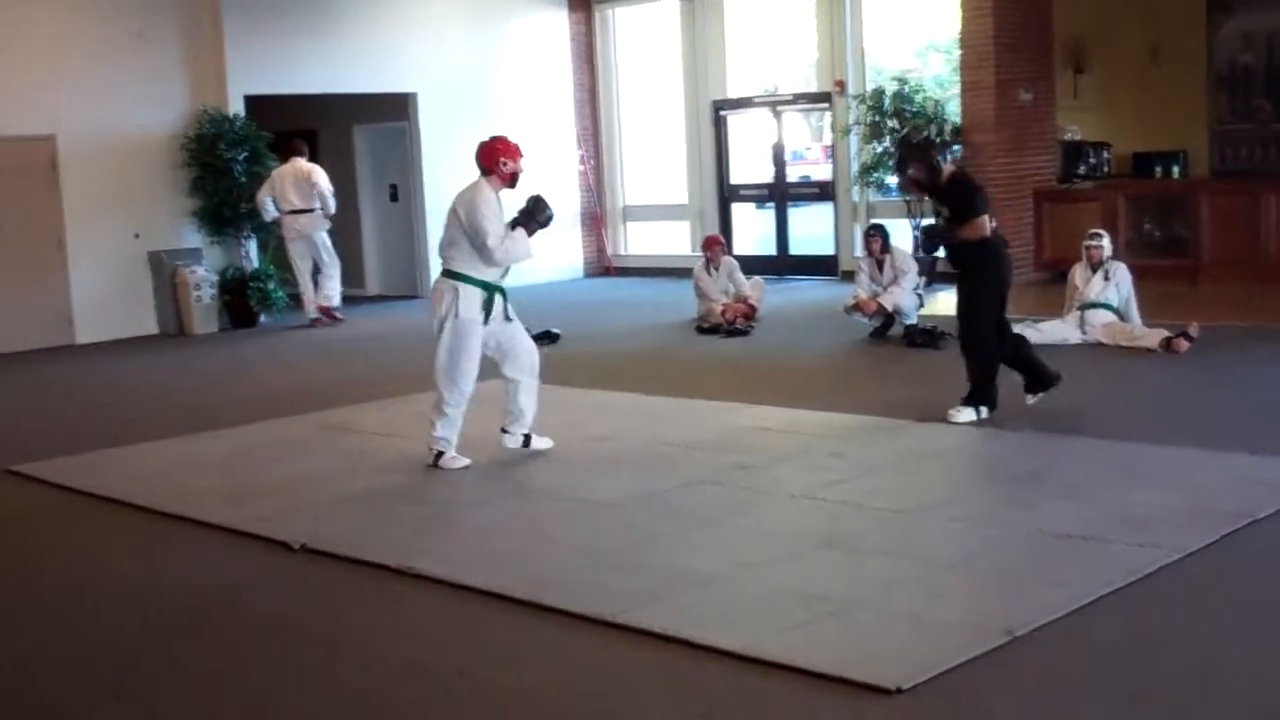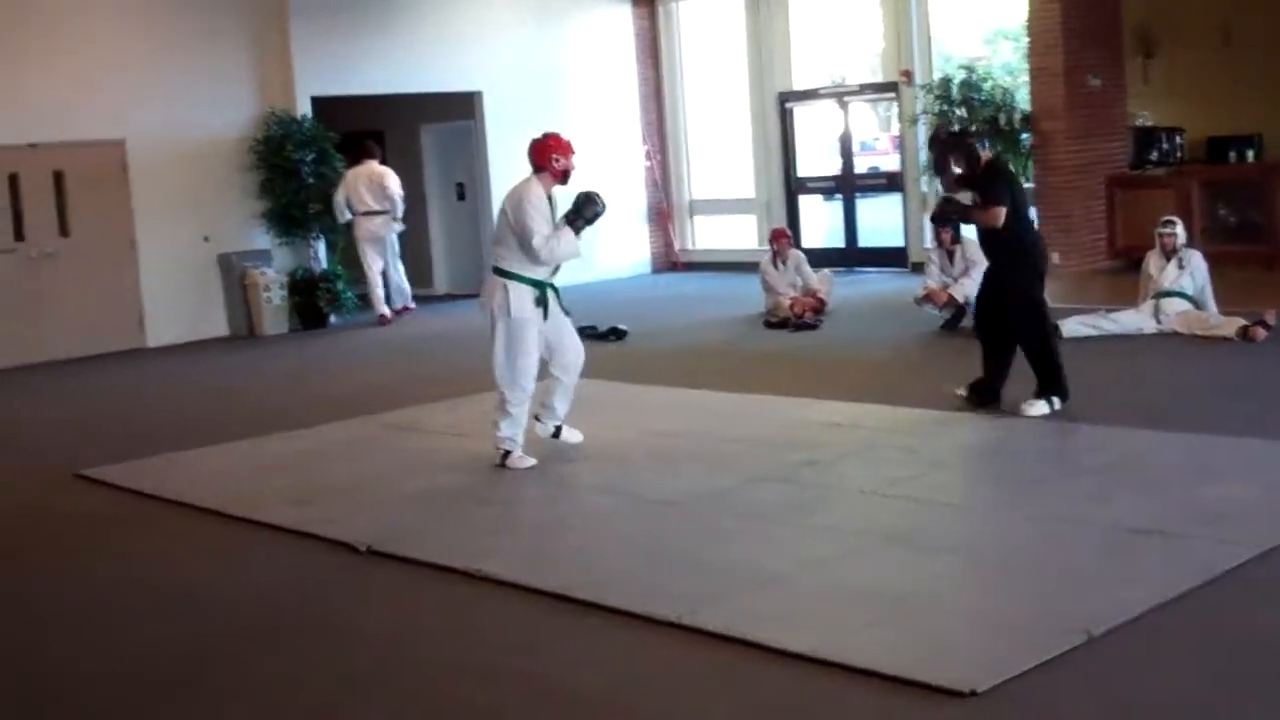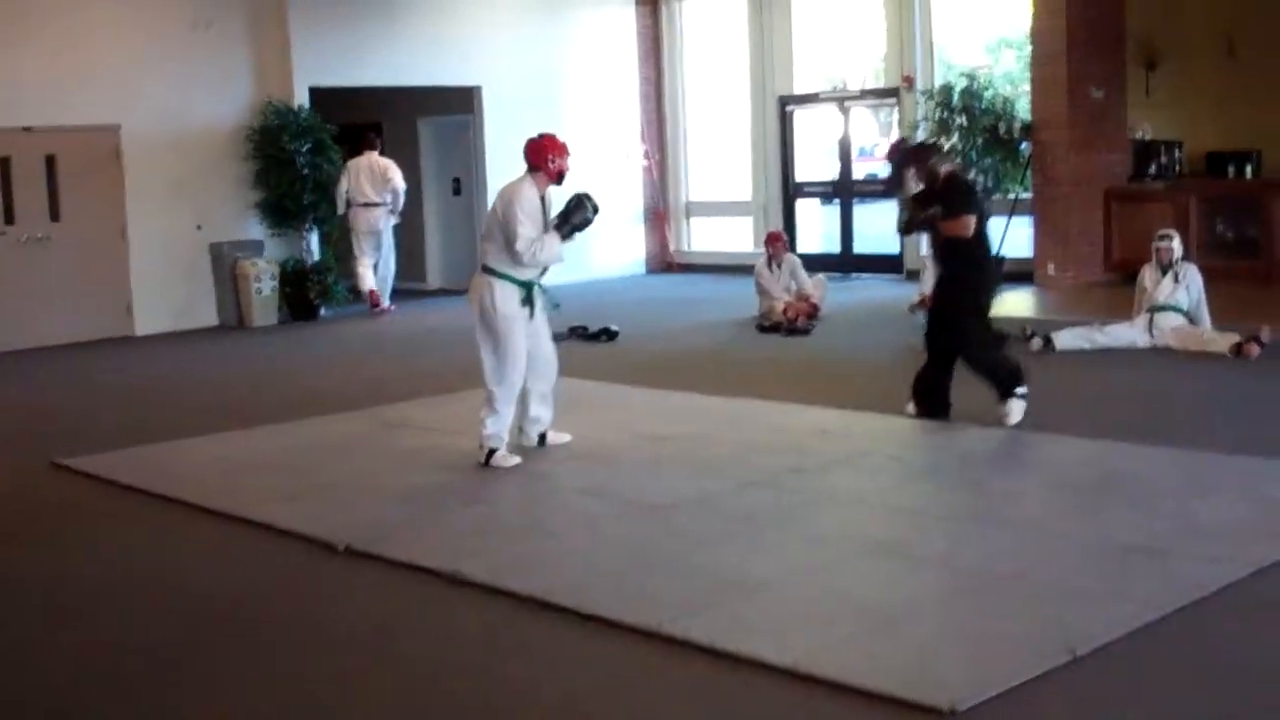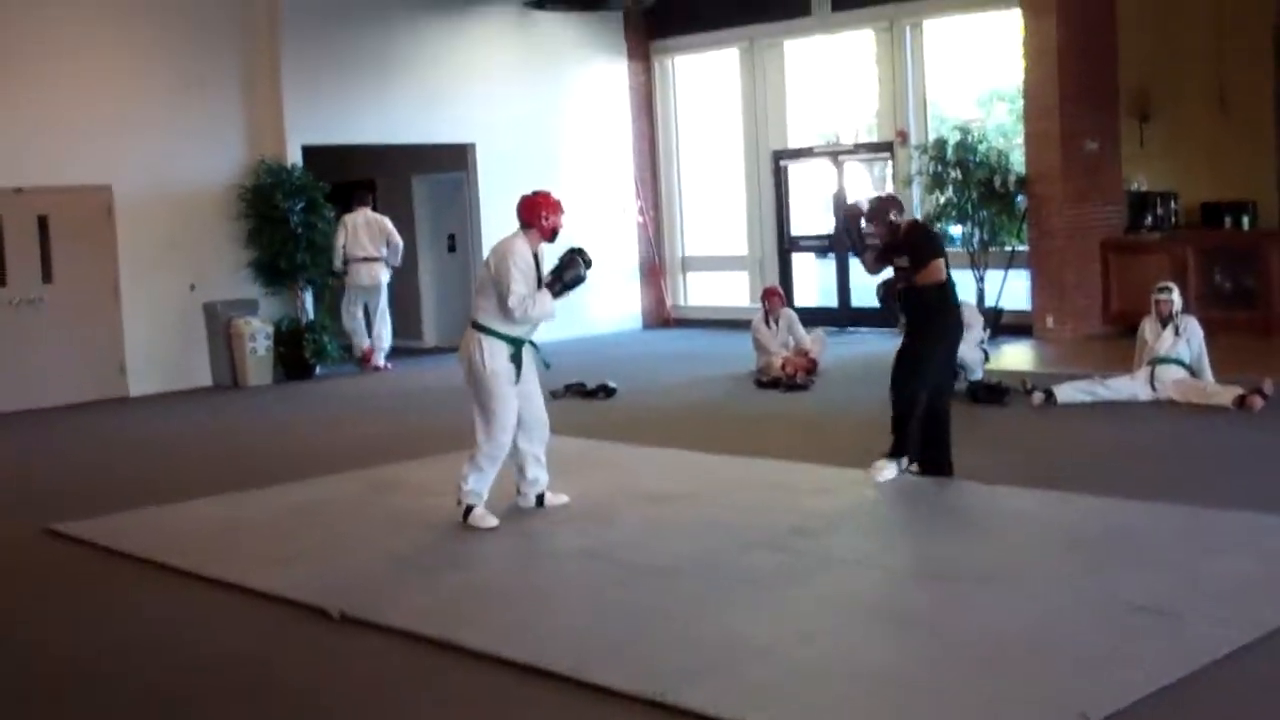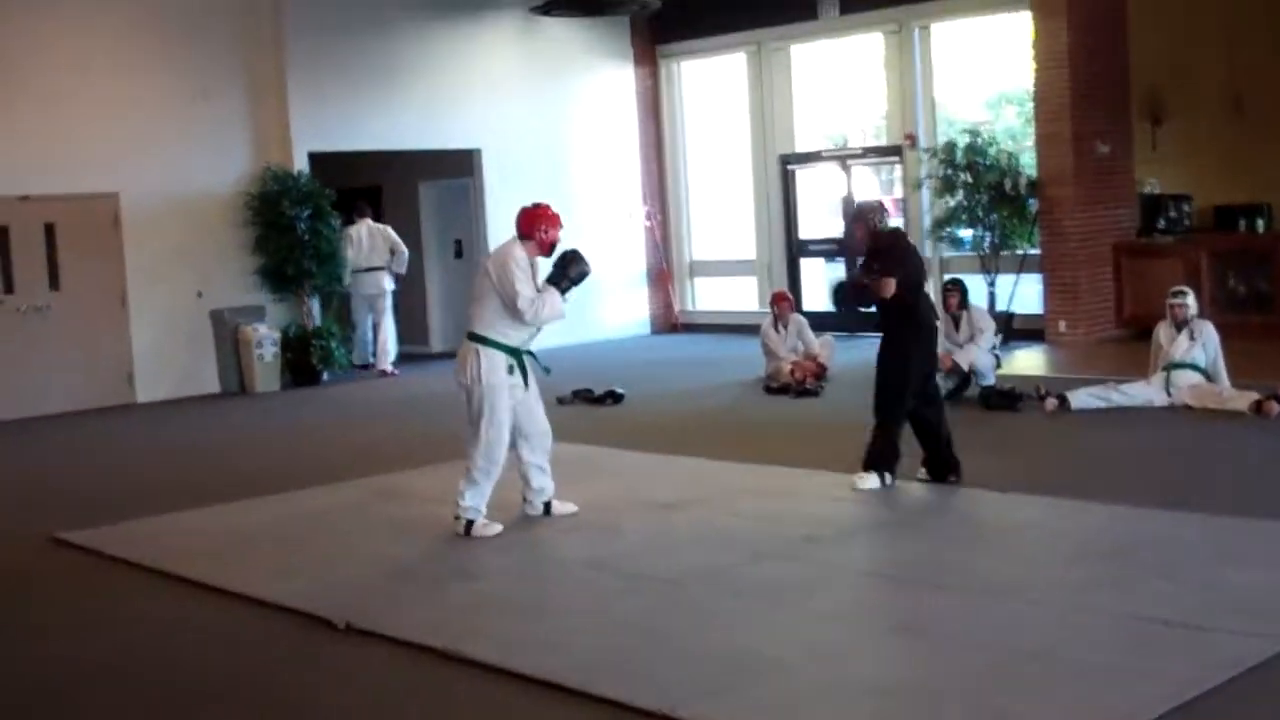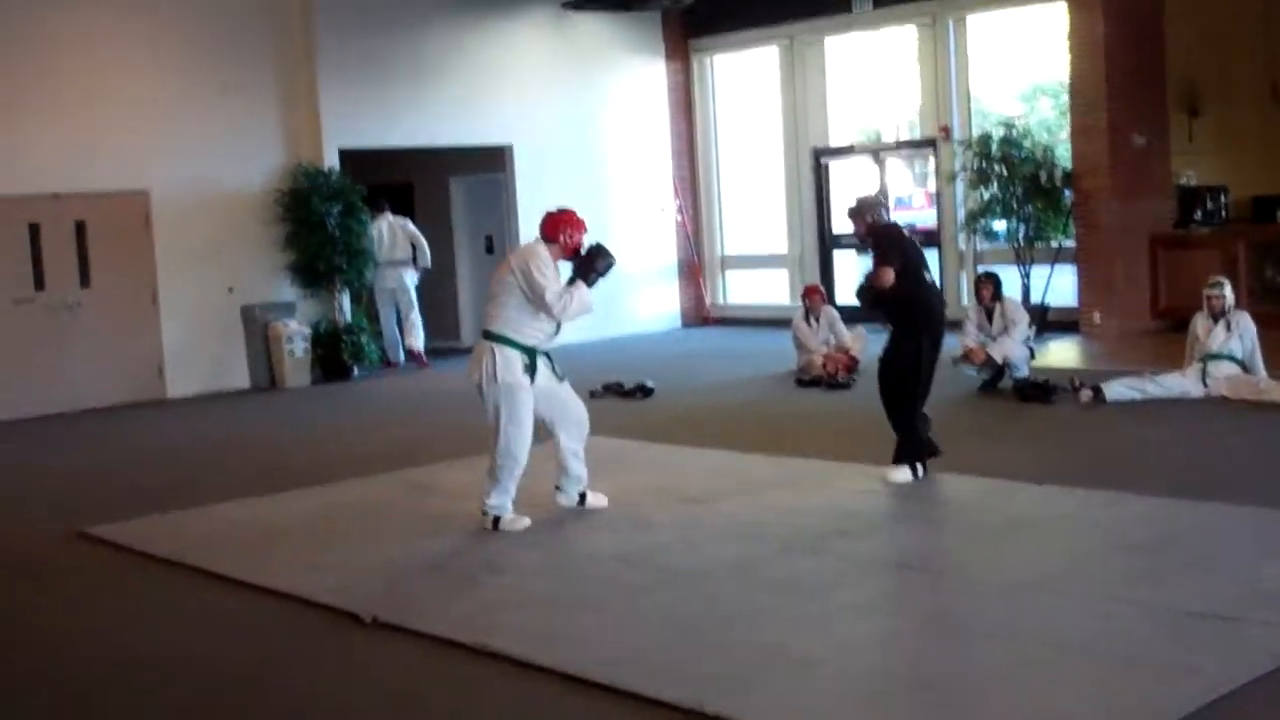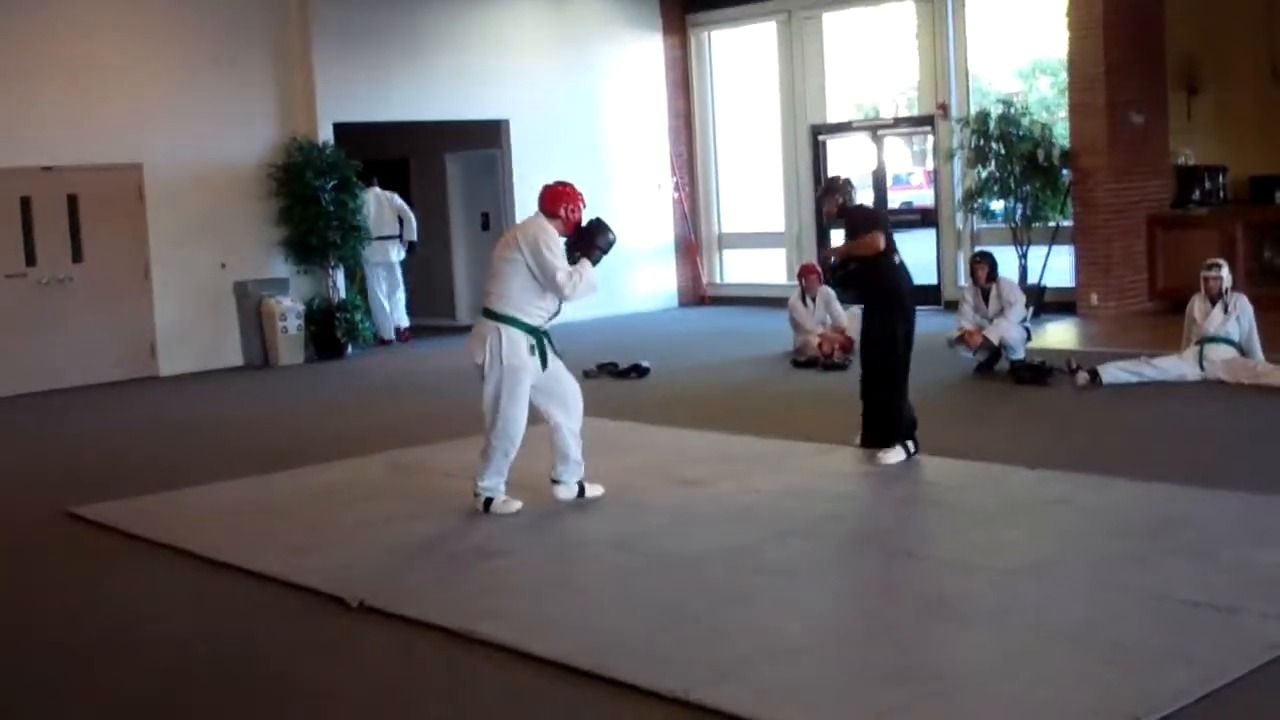
dt=0.2s
person 1, frame 1
left shoulder: (484, 196)
right shoulder: (479, 198)
right elbow: (498, 251)
left wrist: (518, 225)
right wrist: (530, 226)
left hip: (485, 297)
right hip: (463, 298)
left knee: (524, 357)
right knee: (458, 378)
left ankle: (516, 430)
right ankle: (441, 448)
person 1, frame 2
left shoulder: (541, 194)
right shoulder: (527, 196)
right elbow: (545, 251)
left wrist: (572, 220)
right wrist: (577, 224)
left hip: (538, 292)
right hip: (514, 294)
left knee: (570, 353)
right knee: (519, 375)
left ankle: (549, 420)
right ankle: (507, 447)
person 1, frame 3
left shoulder: (537, 194)
right shoulder: (519, 196)
right elbow: (527, 253)
left wrist: (565, 222)
right wrist: (565, 229)
left hip: (524, 291)
right hip: (501, 291)
left knee: (543, 363)
right knee: (508, 371)
left ankle: (533, 429)
right ankle: (492, 444)
person 1, frame 4
left shoulder: (531, 251)
right shoulder: (512, 252)
right elbow: (519, 308)
left wrist: (559, 277)
right wrist: (557, 287)
left hip: (516, 348)
right hip: (490, 348)
left knee: (534, 422)
right knee: (500, 428)
left ankle: (532, 490)
right ankle: (471, 500)
person 1, frame 5
left shoulder: (523, 259)
right shoulder: (510, 258)
left elbow: (531, 305)
right elbow: (529, 311)
left wrist: (557, 280)
right wrist: (563, 284)
left hip: (512, 359)
right hip: (488, 360)
left knee: (535, 431)
right knee: (492, 441)
left ankle: (538, 498)
right ankle: (468, 514)
person 1, frame 6
left shoulder: (540, 258)
right shoulder: (534, 257)
left elbow: (553, 304)
right elbow: (559, 307)
left wrist: (579, 278)
right wrist: (588, 278)
left hip: (528, 358)
right hip: (504, 360)
left knee: (572, 416)
right knee: (514, 441)
left ankle: (572, 489)
right ankle: (496, 511)
person 1, frame 7
left shoulder: (534, 232)
right shoulder: (540, 232)
left elbow: (553, 282)
right elbow: (568, 287)
left wrist: (574, 254)
right wrist: (592, 255)
left hip: (526, 337)
right hip: (506, 340)
left knee: (566, 399)
right knee: (508, 423)
left ankle: (567, 480)
right ankle: (488, 492)
person 2, frame 1
left shoulder: (965, 186)
right shoulder: (938, 183)
left elbow: (981, 229)
right elbow: (907, 185)
left wrist: (945, 233)
right wrist: (905, 156)
left hip: (987, 267)
right hip: (973, 267)
left knee: (977, 334)
right knee: (993, 330)
left ankle: (980, 400)
right ankle: (1040, 377)
person 2, frame 2
left shoulder: (997, 175)
right shoulder: (980, 173)
left elbow: (995, 219)
right elbow: (950, 185)
left wrist: (961, 212)
right wrist: (940, 159)
left hip: (1022, 260)
right hip: (1004, 260)
left knee: (1030, 325)
right knee: (987, 320)
left ankle: (1052, 392)
right ankle: (986, 389)
person 2, frame 3
left shoulder: (959, 188)
right shoulder: (936, 188)
left elbow: (965, 229)
right elbow: (912, 207)
left wrist: (927, 223)
right wrist: (898, 178)
left hip: (973, 274)
right hip: (953, 273)
left knee: (969, 338)
right knee: (939, 337)
left ankle: (1013, 386)
right ankle: (931, 402)
person 2, frame 4
left shoulder: (923, 236)
right shoulder: (896, 241)
left elbow: (939, 273)
right elbow: (872, 266)
left wrist: (904, 280)
right wrist: (855, 238)
left hip: (940, 323)
right hip: (919, 322)
left knee: (907, 385)
right knee: (931, 392)
left ankle: (900, 455)
right ankle: (931, 459)
person 2, frame 5
left shoulder: (892, 246)
right shoulder: (888, 246)
left elbow: (885, 289)
right elbow: (867, 278)
left wrist: (864, 288)
right wrist: (859, 284)
left hip: (910, 332)
right hip: (910, 330)
left knee: (891, 400)
right knee: (922, 399)
left ankle: (880, 468)
right ankle: (943, 466)
person 2, frame 6
left shoulder: (887, 238)
right shoulder: (891, 237)
left elbow: (885, 279)
left wrist: (869, 284)
right wrist: (874, 291)
left hip: (920, 321)
right hip: (922, 318)
left knee: (903, 389)
right knee: (893, 382)
left ankle: (914, 460)
right ankle: (918, 446)
person 2, frame 7
left shoulder: (861, 217)
right shoulder: (857, 220)
left elbow: (878, 244)
left wrist: (838, 252)
right wrist: (843, 263)
left hip: (891, 302)
right hip: (880, 302)
left knee: (889, 370)
right knee: (874, 368)
left ankle: (903, 439)
right ankle: (876, 433)
person 3, frame 1
left shoulder: (1119, 270)
right shoulder: (1077, 270)
left elbow: (1128, 302)
right elbow: (1070, 300)
left wrist: (1135, 328)
left hip: (1107, 323)
right hip: (1078, 321)
left knee: (1132, 333)
right knee: (1037, 330)
left ankle: (1171, 342)
person 3, frame 2
left shoulder: (1193, 258)
right shoulder: (1151, 257)
left elbow: (1204, 291)
left wrist: (1214, 319)
right wrist: (1140, 314)
left hip: (1181, 312)
right hip: (1151, 311)
left knee: (1206, 322)
right knee: (1109, 320)
left ankle: (1247, 330)
right ankle: (1058, 328)
person 3, frame 3
left shoulder: (1189, 271)
right shoulder: (1147, 271)
left elbow: (1198, 305)
left wrist: (1206, 335)
right wrist: (1133, 329)
left hip: (1175, 327)
right hip: (1145, 325)
left knee: (1200, 338)
right knee: (1101, 334)
left ankle: (1241, 346)
right ankle: (1047, 341)
person 3, frame 4
left shoulder: (1189, 324)
right shoulder: (1147, 323)
left elbow: (1199, 357)
left wrist: (1210, 387)
right wrist: (1135, 381)
left hip: (1177, 379)
right hip: (1146, 378)
left knee: (1202, 390)
right knee: (1102, 387)
left ankle: (1244, 399)
right ankle: (1048, 395)
person 3, frame 5
left shoulder: (1205, 328)
right shoulder: (1162, 328)
left elbow: (1215, 363)
left wrist: (1223, 391)
right wrist: (1150, 386)
left hip: (1193, 384)
right hip: (1162, 383)
left knee: (1219, 396)
right knee: (1117, 392)
right ankle: (1061, 400)
person 3, frame 6
left shoulder: (1242, 319)
right shoulder: (1199, 319)
left elbow: (1253, 354)
left wrist: (1262, 382)
right wrist: (1185, 378)
left hip: (1230, 376)
right hip: (1198, 375)
left knee: (1258, 388)
right knee: (1152, 384)
right ankle: (1095, 392)
person 3, frame 7
left shoulder: (1239, 302)
right shoulder: (1196, 301)
left elbow: (1250, 337)
left wrist: (1259, 366)
right wrist: (1183, 361)
left hip: (1227, 359)
right hip: (1195, 358)
left knee: (1254, 371)
right knee: (1148, 367)
right ankle: (1093, 375)
person 4, frame 1
left shoulder: (277, 173)
right shoulder: (312, 169)
left elbow: (262, 197)
right elbow: (323, 190)
left wrist: (275, 215)
right wrist: (329, 210)
left hip: (290, 224)
right hip: (311, 221)
left knee: (302, 271)
right knee: (330, 263)
left ankle: (314, 313)
right ankle: (327, 304)
person 4, frame 2
left shoulder: (350, 175)
right shoulder: (385, 172)
left elbow: (338, 199)
right elbow: (394, 194)
left wrist: (348, 218)
right wrist: (397, 214)
left hip: (363, 225)
right hip: (384, 223)
left knee: (372, 270)
right knee: (393, 266)
left ankle: (383, 312)
right ankle: (401, 304)
person 4, frame 3
left shoulder: (352, 165)
right shoulder: (387, 164)
left elbow: (341, 190)
right elbow: (398, 188)
left wrist: (344, 211)
right wrist: (396, 208)
left hip: (359, 216)
right hip: (381, 215)
left knee: (363, 259)
right knee: (385, 259)
left ankle: (371, 291)
right ankle: (383, 302)
person 4, frame 4
left shoulder: (346, 219)
right shoulder: (381, 220)
left elbow: (338, 245)
right elbow: (397, 242)
left wrist: (338, 266)
right wrist: (392, 262)
left hip: (355, 271)
right hip: (377, 270)
left knee: (351, 313)
right knee: (380, 316)
left ankle: (364, 349)
right ankle: (378, 360)
person 4, frame 5
left shoulder: (350, 232)
right shoulder: (384, 229)
left elbow: (347, 258)
right elbow: (402, 250)
left wrist: (346, 281)
right wrist: (395, 270)
left hip: (360, 281)
right hip: (381, 280)
left knee: (362, 324)
right knee: (385, 322)
left ankle: (364, 361)
right ankle: (385, 365)
person 4, frame 6
left shoulder: (373, 227)
right shoulder: (404, 222)
right elbow: (422, 244)
right wrist: (421, 265)
left hip: (383, 276)
right hip: (404, 273)
left knee: (387, 318)
right knee: (411, 313)
left ankle: (394, 357)
right ankle: (415, 348)
person 4, frame 7
left shoulder: (361, 200)
right shoulder: (391, 196)
right elbow: (409, 216)
right wrist: (407, 239)
left hip: (371, 250)
right hip: (391, 247)
left knee: (377, 293)
right knee: (396, 289)
left ankle: (387, 334)
right ankle: (401, 326)
